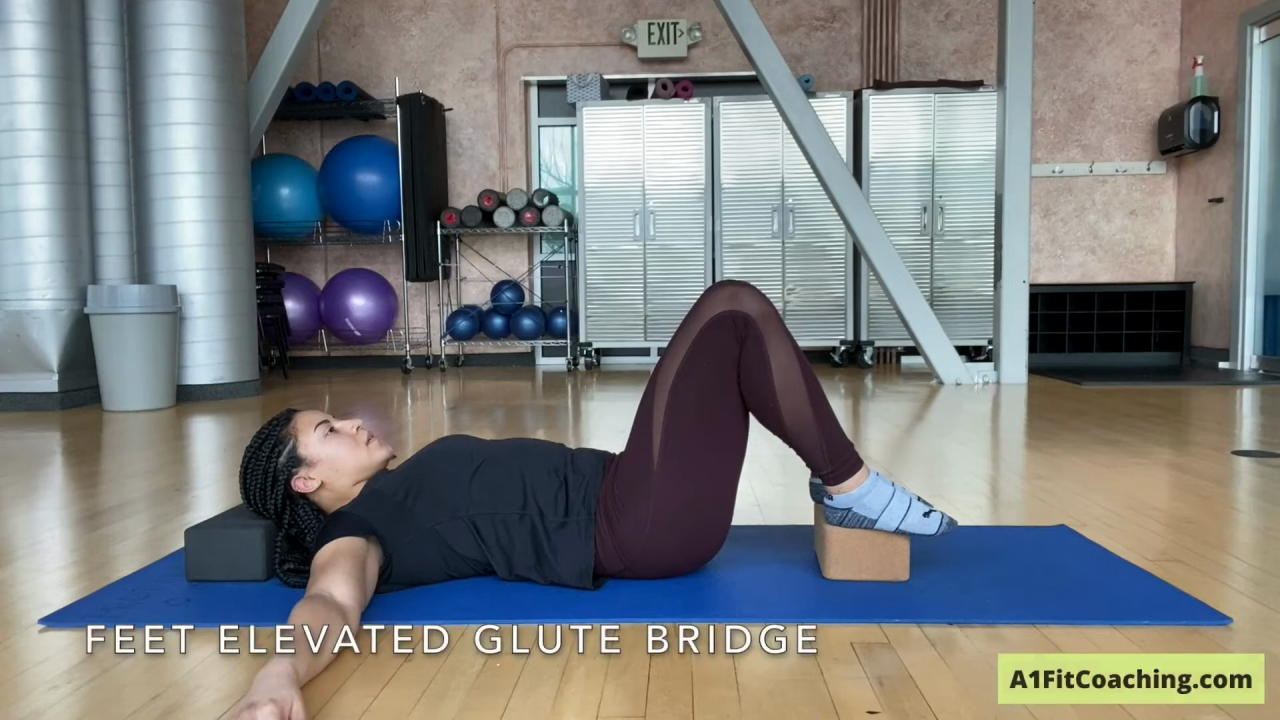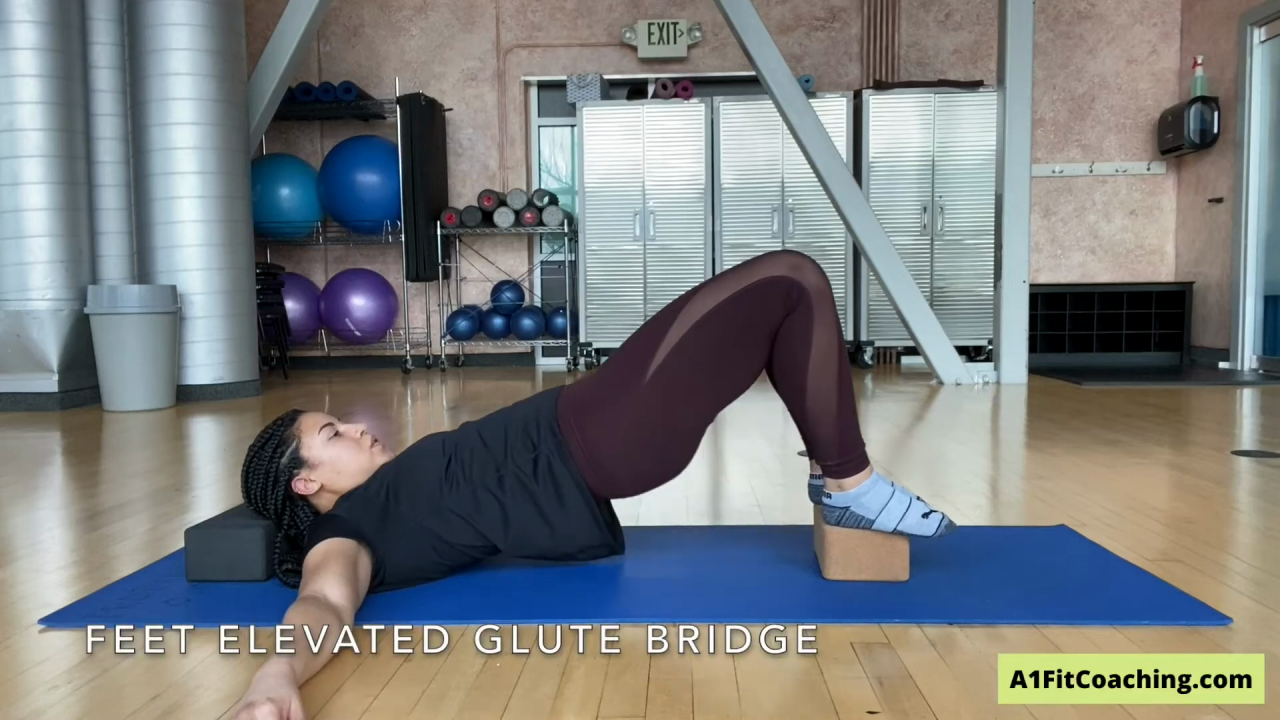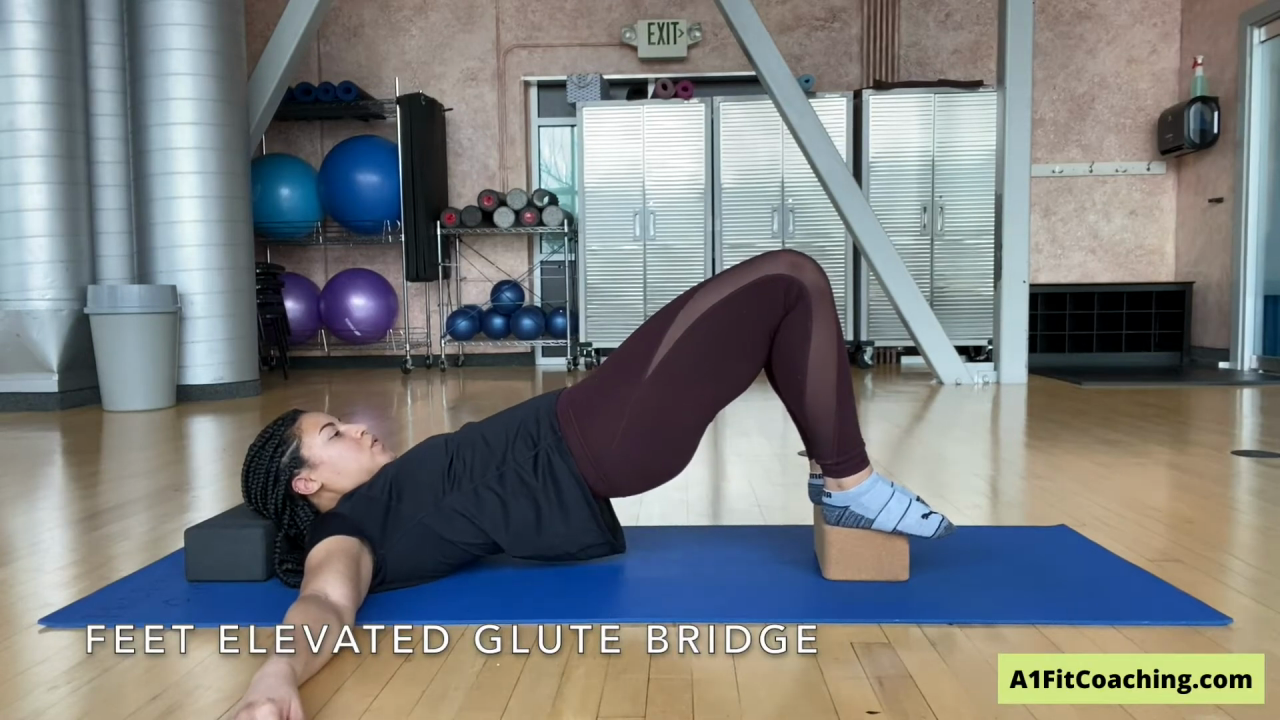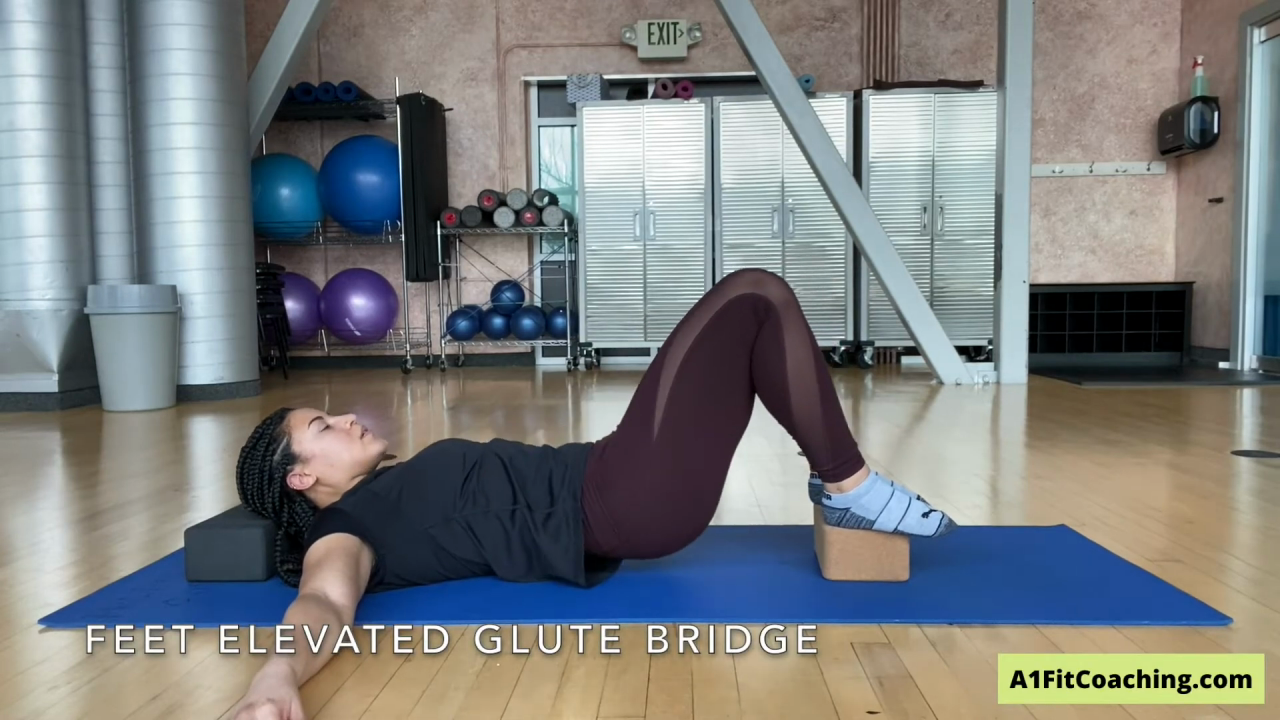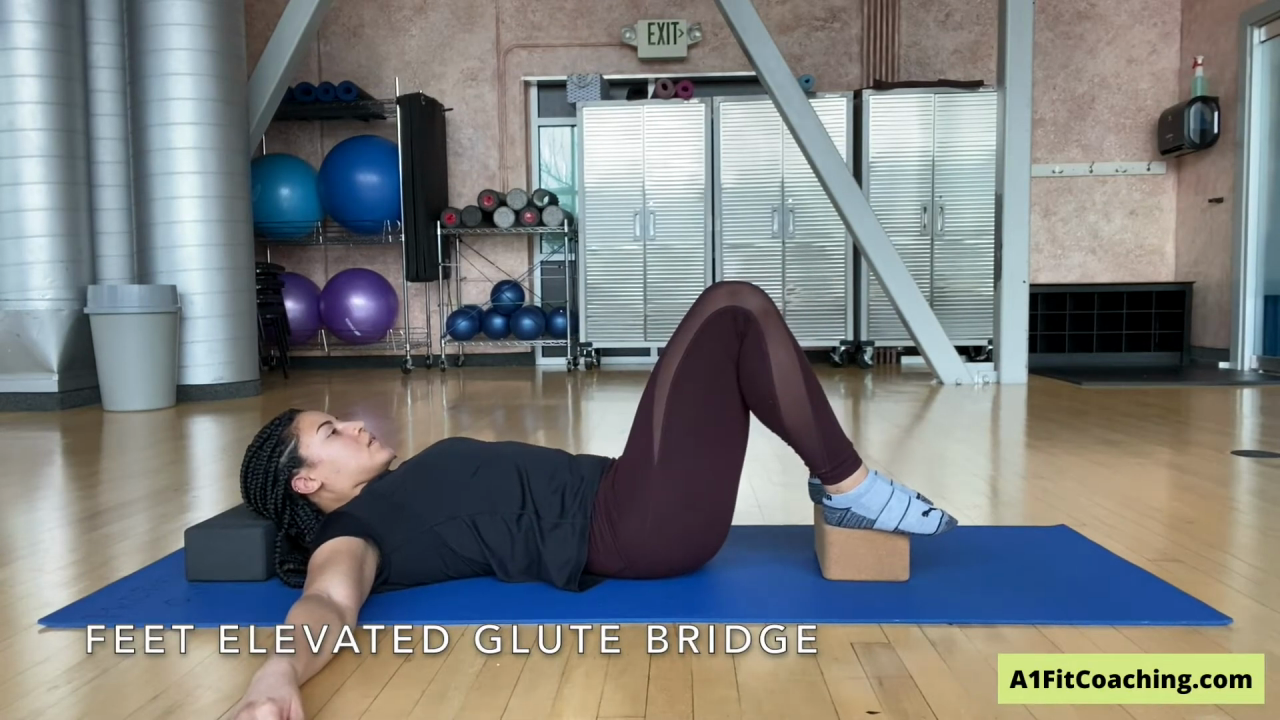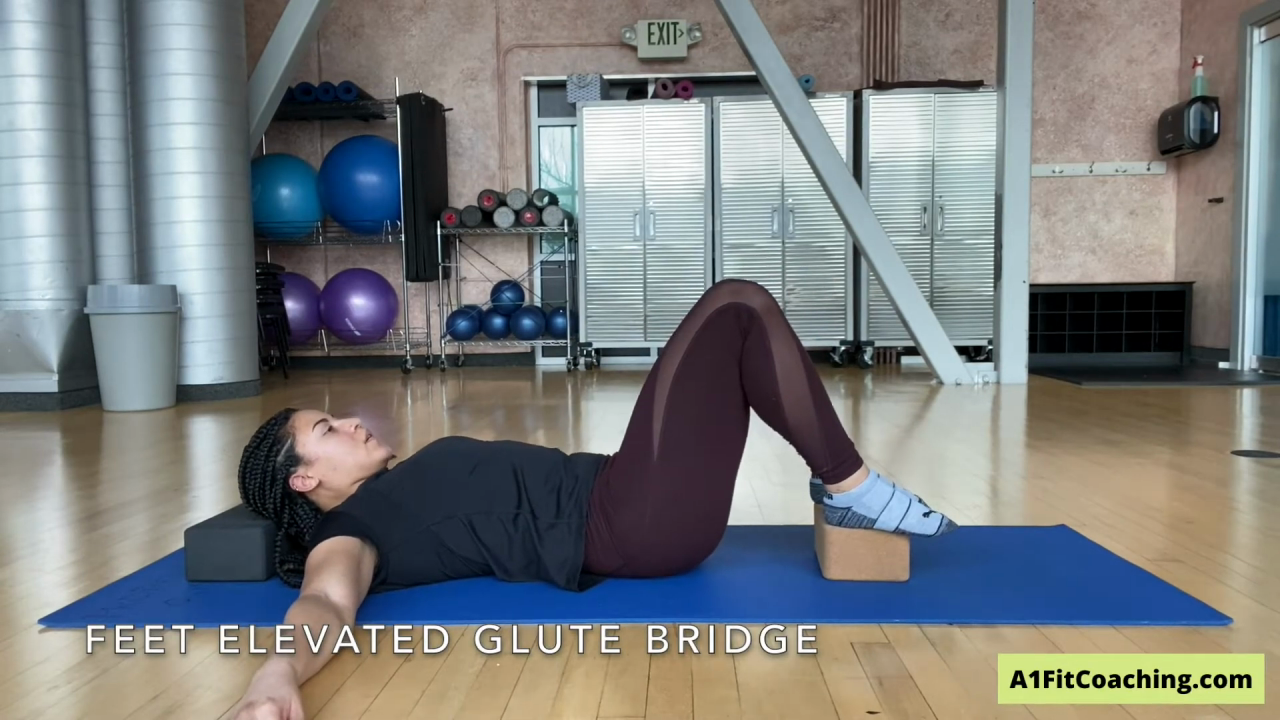
dt=0.7s
person 1, frame 1
left shoulder: (389, 500)
right shoulder: (352, 535)
right elbow: (331, 604)
left hip: (617, 494)
right hip: (648, 525)
left knee: (735, 317)
right knee: (734, 311)
left ankle: (849, 489)
right ankle: (852, 492)
person 1, frame 2
left shoulder: (376, 508)
right shoulder: (345, 536)
right elbow: (325, 603)
left hip: (595, 440)
right hip: (610, 435)
left knee: (784, 288)
right knee: (793, 280)
left ankle: (841, 481)
right ankle: (850, 487)
person 1, frame 3
left shoulder: (376, 505)
right shoulder: (346, 535)
right elbow: (327, 603)
left hip: (594, 440)
right hip: (606, 438)
left knee: (785, 290)
right knee: (791, 280)
left ankle: (841, 480)
right ankle: (849, 486)
person 1, frame 4
left shoulder: (386, 496)
right shoulder: (343, 534)
right elbow: (325, 602)
left hip: (605, 490)
right hip: (634, 500)
left knee: (751, 306)
right knee: (754, 296)
left ankle: (844, 487)
right ankle: (851, 490)
person 1, frame 5
left shoulder: (390, 499)
right shoulder: (352, 535)
right elbow: (327, 603)
left hip: (611, 494)
right hip: (643, 526)
left knee: (737, 320)
right knee: (734, 310)
left ankle: (847, 490)
right ankle: (850, 489)
person 1, frame 6
left shoulder: (388, 500)
right shoulder: (347, 536)
right elbow: (326, 603)
left hip: (609, 499)
right hip: (644, 520)
left knee: (739, 314)
right knee: (739, 309)
left ankle: (847, 488)
right ankle: (852, 490)
